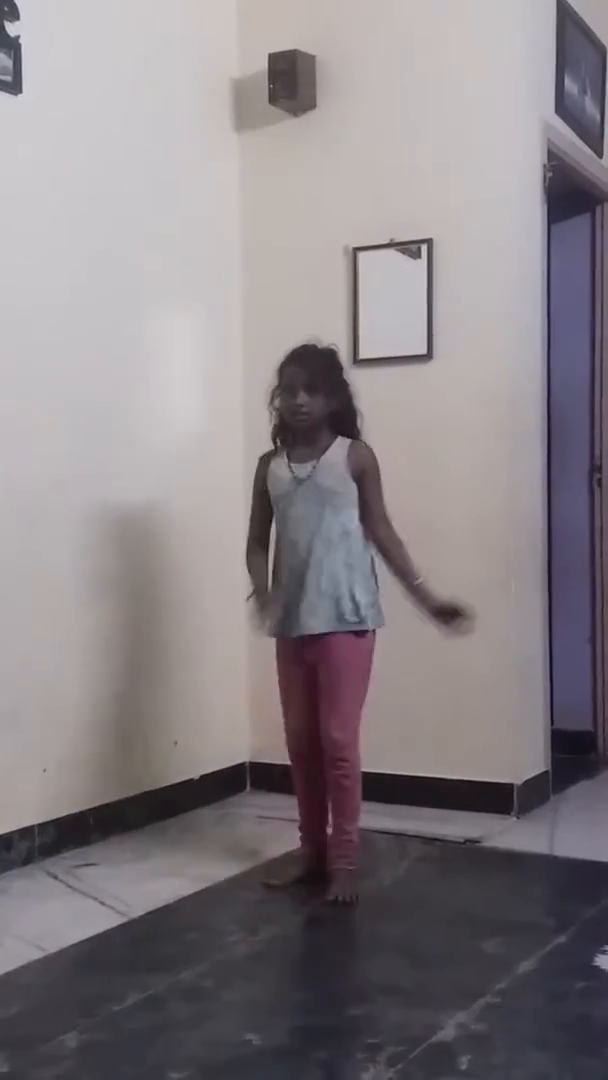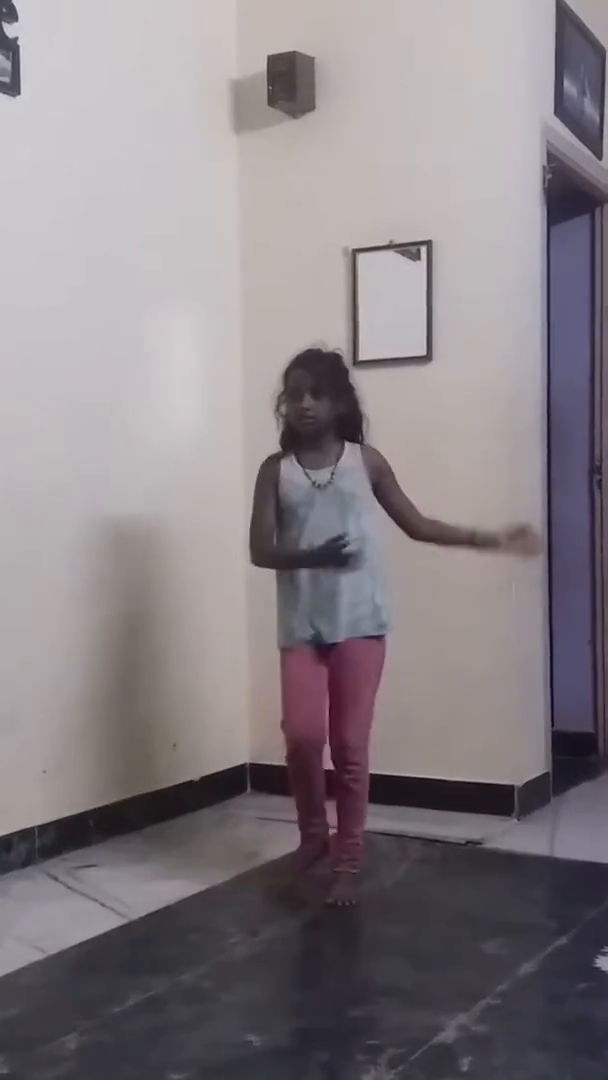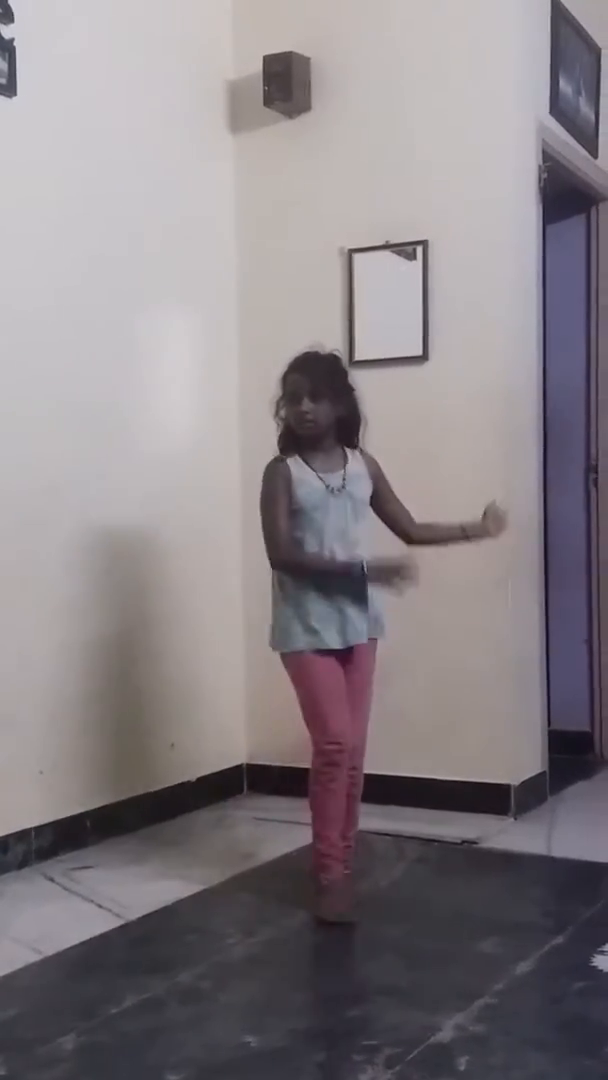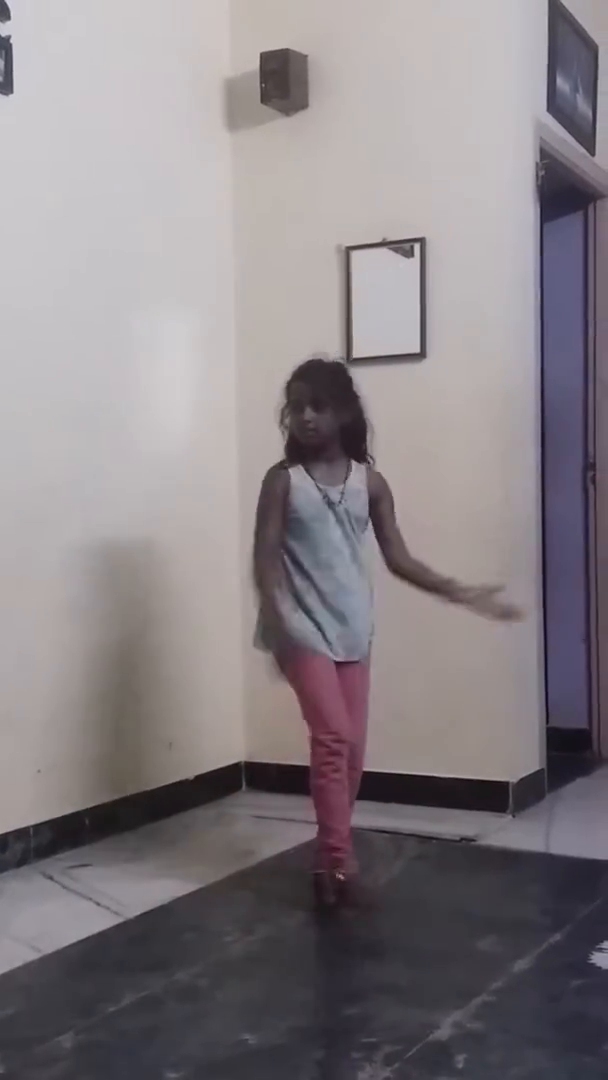
dt=0.2s
person 1, frame 1
left shoulder: (354, 456)
right shoulder: (268, 466)
left elbow: (381, 534)
right elbow: (256, 543)
left wrist: (425, 597)
right wrist: (260, 587)
left hip: (346, 617)
right hip: (291, 620)
left knee: (337, 740)
right knee: (301, 742)
left ankle: (343, 862)
right ankle: (315, 850)
person 1, frame 2
left shoulder: (366, 461)
right shoulder: (275, 470)
left elbow: (415, 524)
right elbow: (261, 550)
left wrist: (488, 540)
right wrist: (312, 556)
left hip: (361, 621)
right hip: (302, 625)
left knee: (352, 747)
right knee: (303, 734)
left ankle: (346, 865)
right ankle: (312, 837)
person 1, frame 3
left shoulder: (363, 467)
right shoulder: (280, 472)
left elbow: (408, 528)
right elbow: (279, 552)
left wrist: (474, 529)
right wrist: (360, 571)
left hip: (354, 626)
right hip: (305, 626)
left knee: (351, 749)
right knee: (336, 742)
left ankle: (335, 867)
right ankle: (331, 876)
person 1, frame 4
left shoulder: (365, 479)
right shoulder: (281, 481)
left elbow: (399, 560)
right elbow: (264, 561)
left wrist: (465, 593)
right wrist: (281, 626)
left hip: (349, 630)
right hip: (300, 631)
left knee: (349, 746)
right knee: (336, 735)
left ankle: (331, 861)
right ankle: (337, 866)
